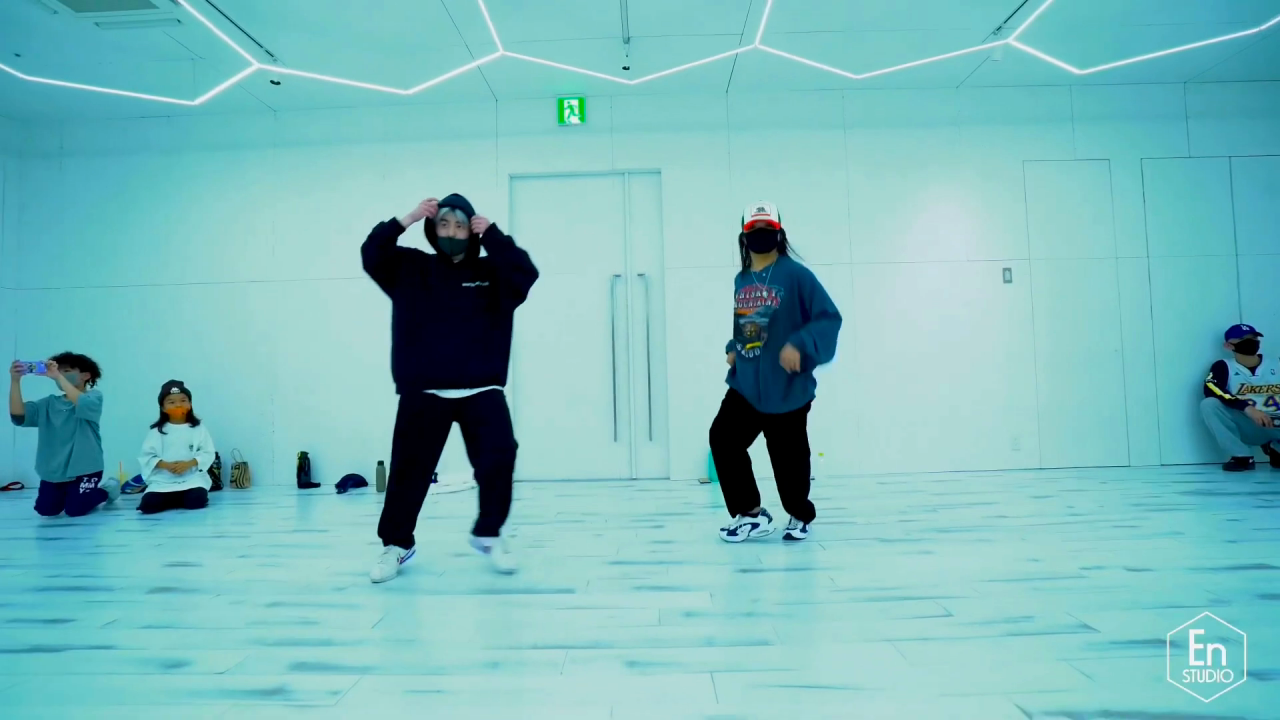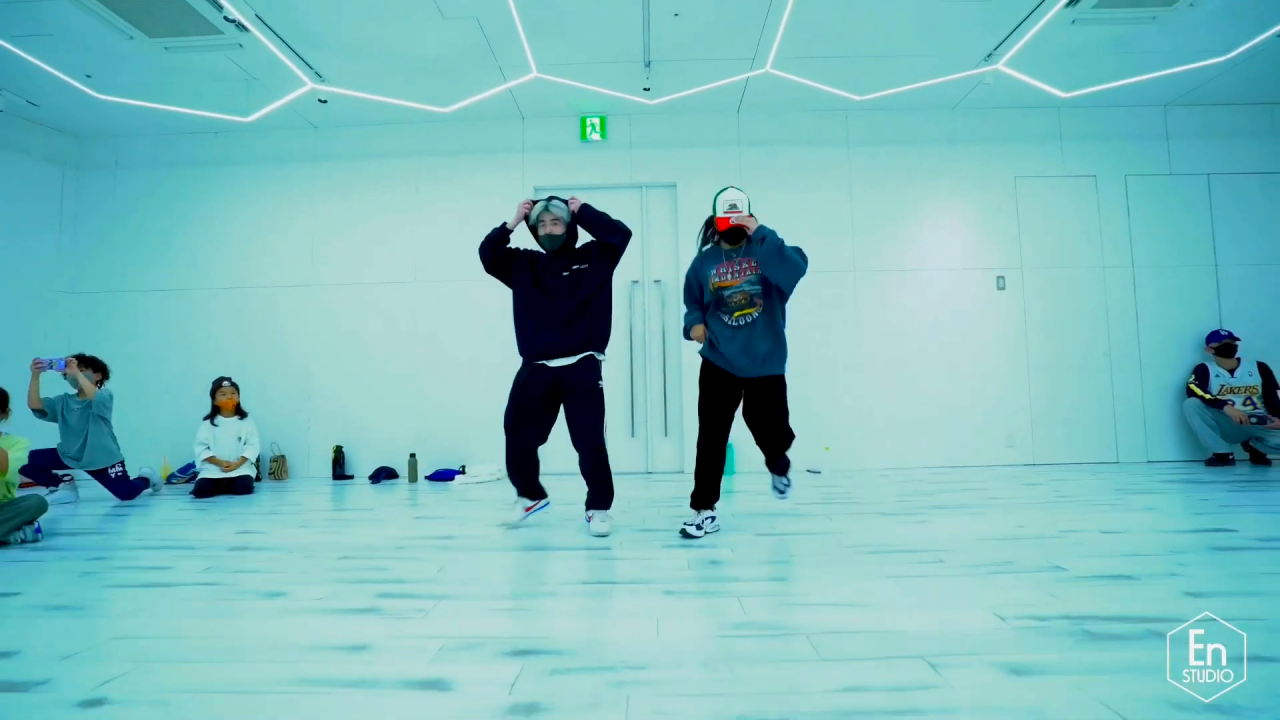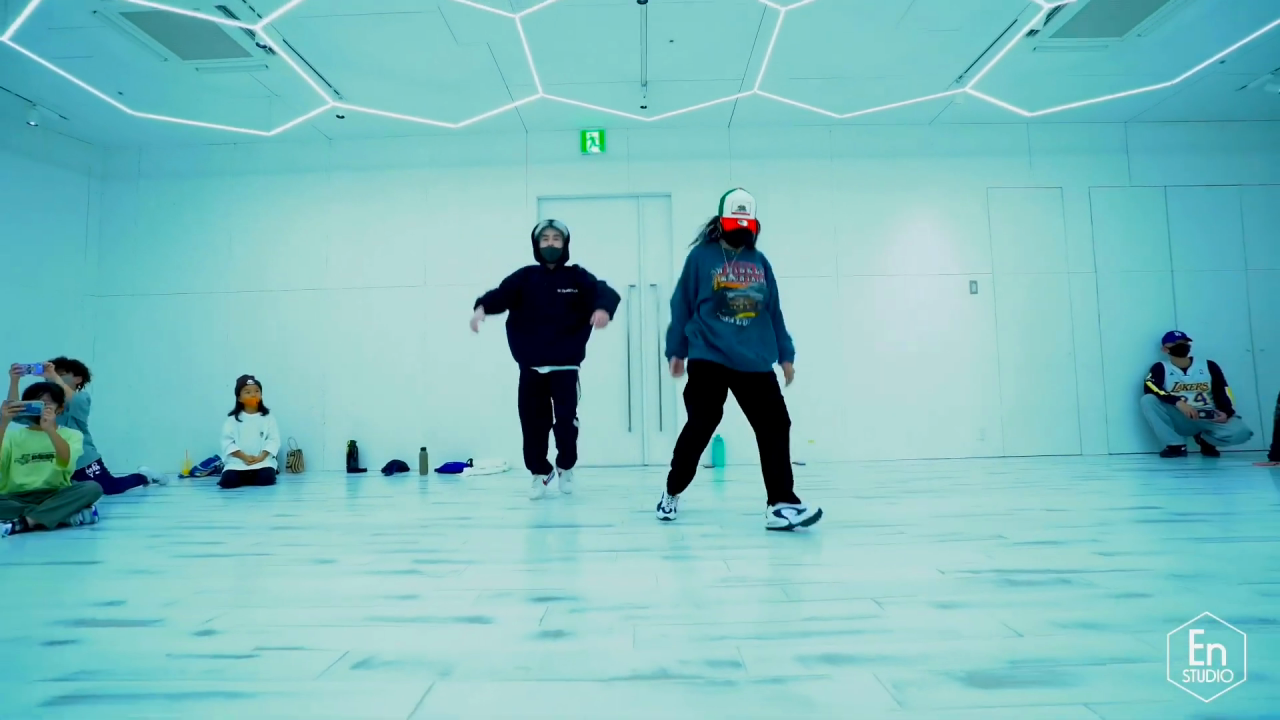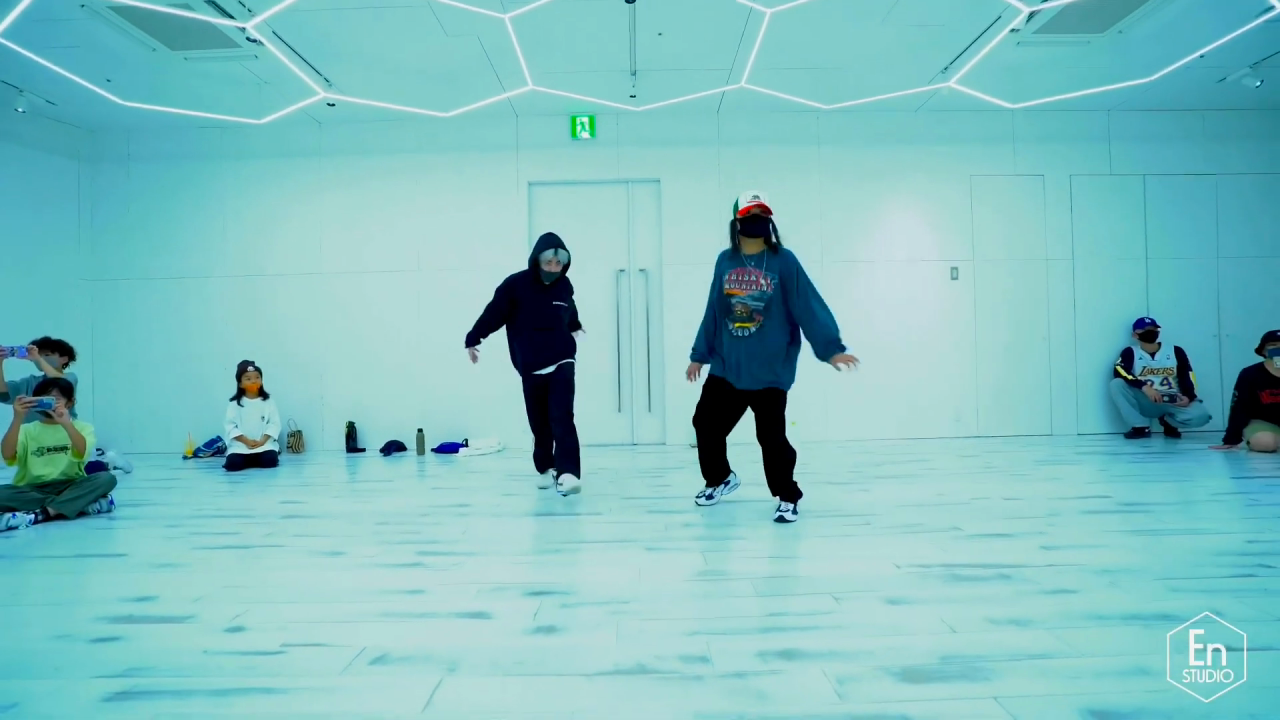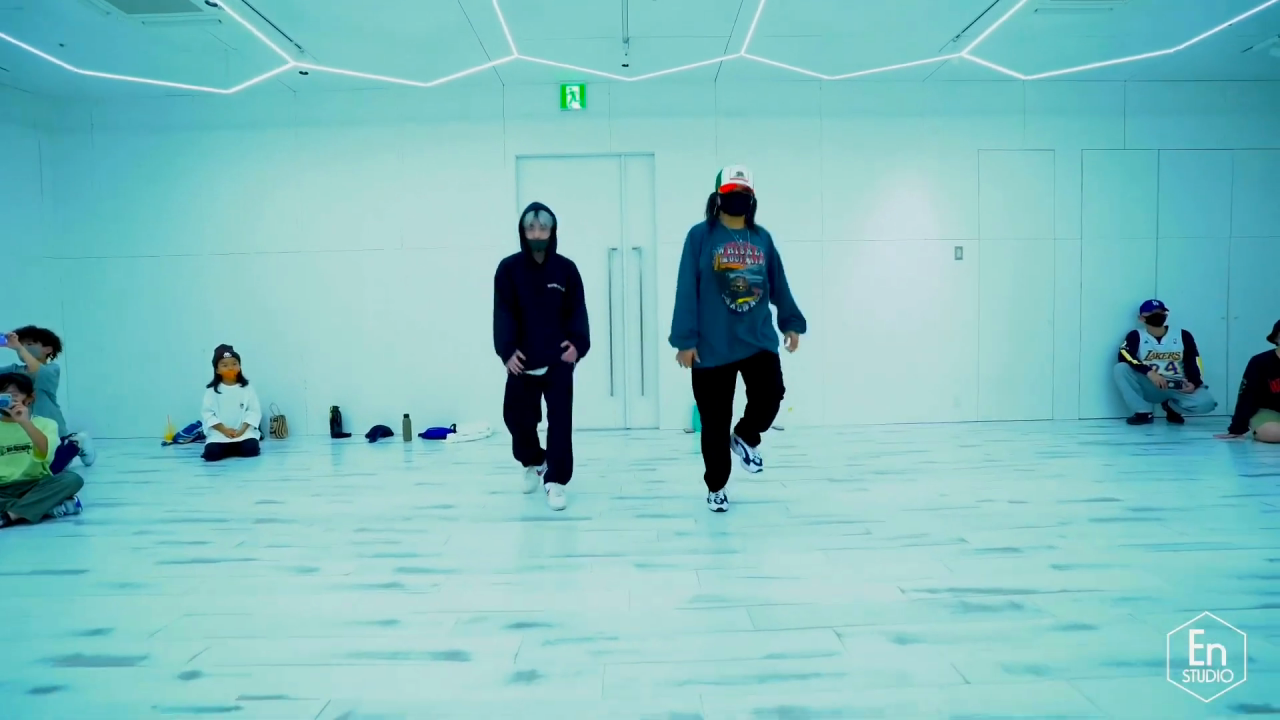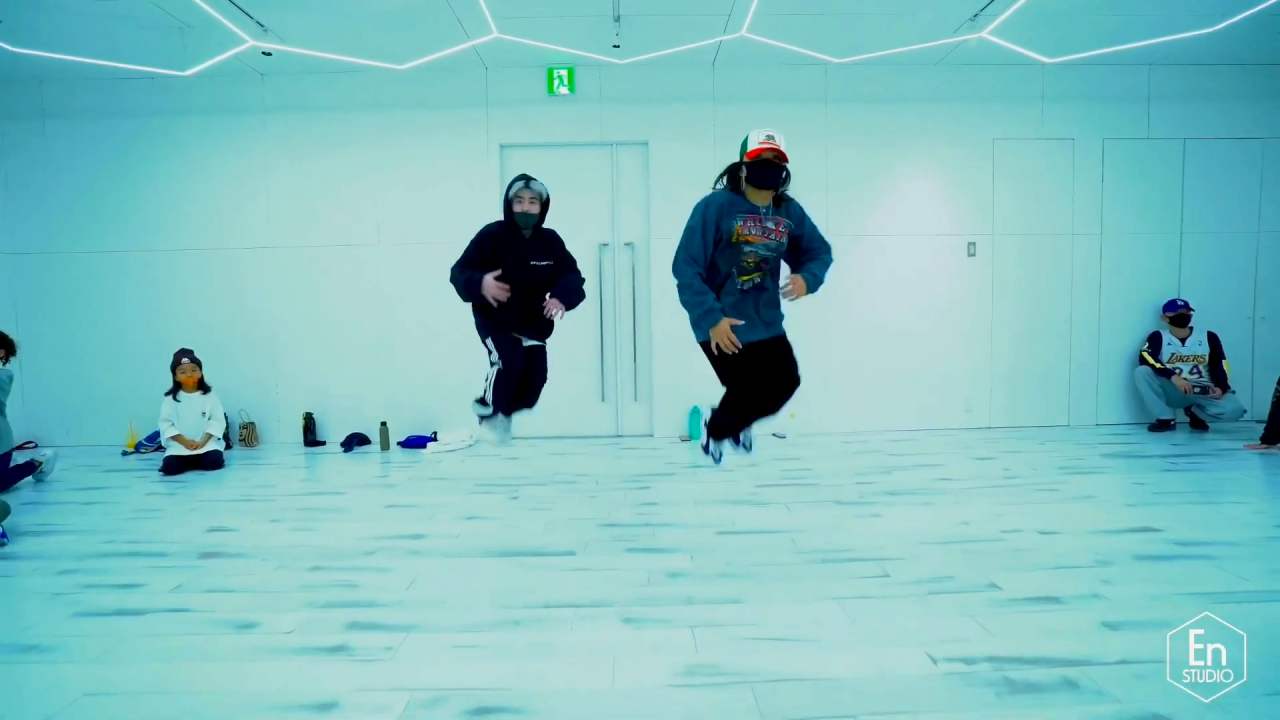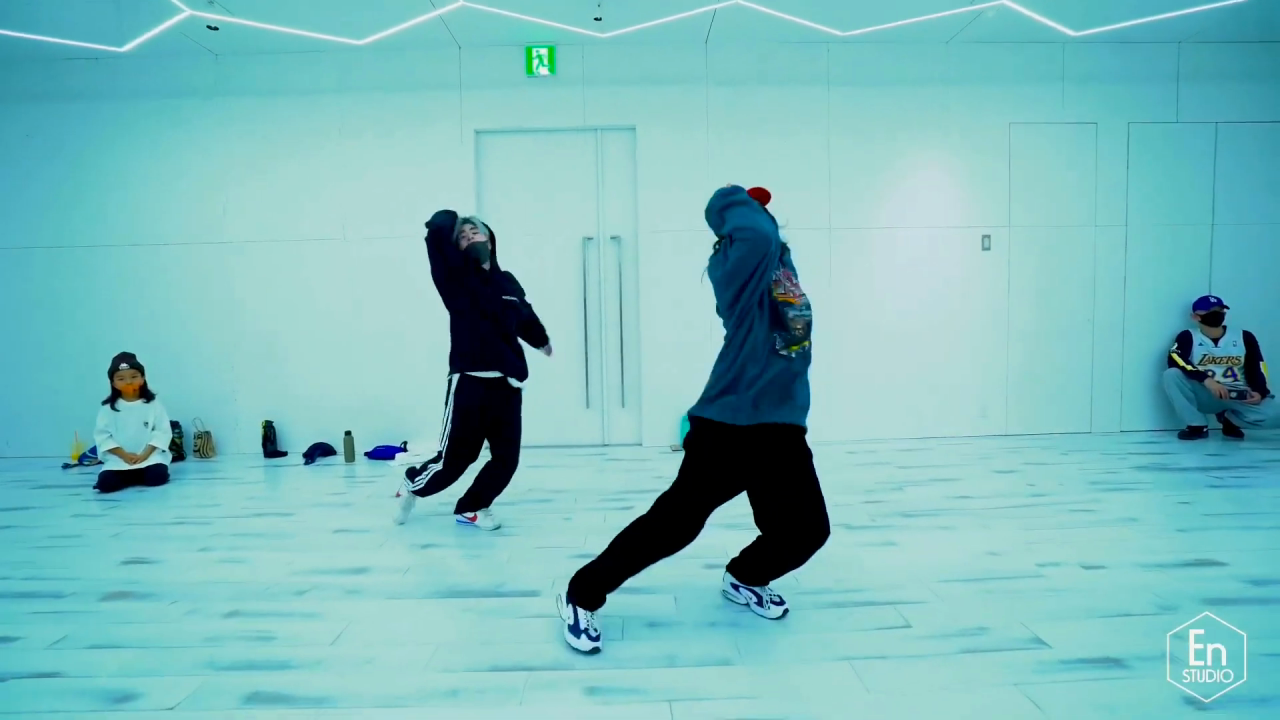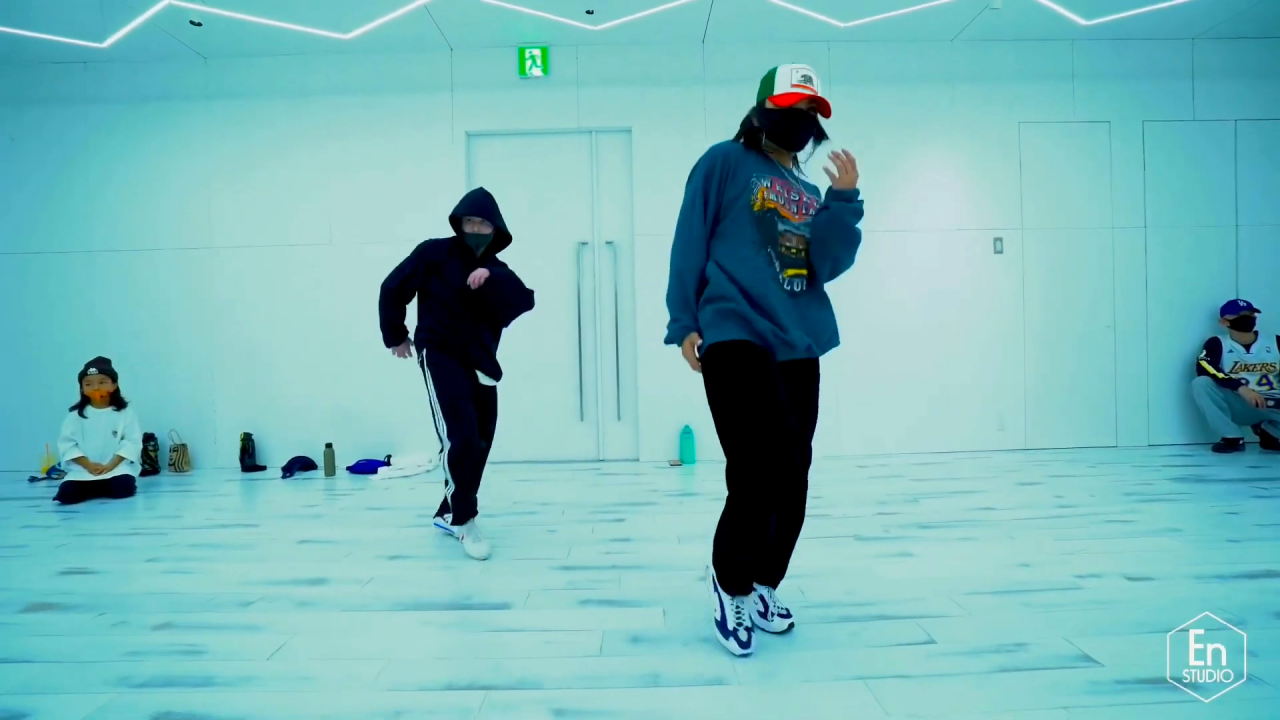
dt=0.5s
person 1, frame 1
left shoulder: (795, 274)
right shoulder: (741, 280)
left elbow: (827, 319)
left wrist: (801, 348)
right wrist: (733, 349)
left hip: (787, 389)
right hip: (745, 386)
left knee: (788, 459)
right knee: (722, 442)
left ankle: (801, 517)
right ankle: (751, 515)
person 1, frame 2
left shoulder: (764, 248)
right shoulder: (704, 261)
left elbow: (792, 273)
right elbow: (693, 303)
left wrist: (760, 232)
right wrist: (694, 325)
left hip: (765, 360)
right hip: (719, 361)
left knee: (773, 431)
right knee: (712, 434)
left ankle: (778, 466)
right ankle: (704, 511)
person 1, frame 3
left shoulder: (759, 261)
right shoulder: (700, 255)
left elbow: (772, 310)
right elbow: (682, 304)
left wrist: (786, 355)
right wrist: (677, 349)
left hip: (755, 361)
right hip: (709, 356)
left knee: (775, 426)
right knee: (701, 424)
left ankle: (781, 504)
right ankle: (673, 492)
person 1, frame 4
left shoulder: (783, 261)
right shoulder: (725, 261)
left elbow: (809, 307)
right elbow: (714, 312)
left wrist: (831, 348)
right wrist: (699, 354)
left hip: (770, 368)
right hip: (728, 366)
left knee: (770, 434)
right knee: (707, 425)
right ankle: (718, 479)
person 1, frame 5
left shoulder: (762, 238)
right shoulder: (701, 236)
left elbow: (778, 285)
right elbow: (687, 290)
left wrist: (792, 323)
right wrist: (686, 339)
left hip: (758, 340)
right hip: (714, 347)
left knee: (770, 393)
right knee: (715, 418)
left ankle: (745, 437)
right ankle: (716, 486)
person 1, frame 6
left shoulder: (789, 212)
right shoulder: (717, 205)
left elbow: (817, 251)
right elbow: (687, 265)
left wrist: (806, 278)
right wrist: (711, 318)
left hip: (763, 316)
right hip: (719, 312)
left knee: (783, 381)
right knee: (749, 387)
left ankle: (739, 420)
right ankle: (724, 422)
person 1, frame 7
left shoulder: (776, 259)
right shoulder: (739, 258)
right elbow: (758, 235)
right wrist: (735, 202)
left hip: (783, 423)
right hip: (733, 415)
left knee: (807, 528)
right knee: (676, 519)
left ankle: (746, 579)
right ankle: (582, 598)
person 1, frame 8
left shoulder: (809, 193)
right shoulder: (725, 163)
left elbow: (829, 264)
right elbow: (690, 245)
left wrist: (845, 198)
right wrist: (686, 323)
left hip: (801, 345)
right hip: (738, 338)
left knee: (791, 473)
right knee: (761, 467)
left ankle: (762, 582)
person 2, frame 1
left shoulder: (492, 271)
right shoulder: (413, 268)
left elbow: (526, 276)
right elbow: (372, 255)
left wrist: (493, 235)
right wrist: (406, 220)
left hip: (482, 389)
right hip: (425, 391)
left knee: (499, 457)
right knee: (408, 471)
left ankle: (488, 534)
right ankle: (396, 544)
person 2, frame 2
left shoulder: (592, 257)
right shoulder: (524, 264)
left elbow: (620, 235)
right elbow: (488, 255)
left wrist: (582, 210)
right wrist: (514, 222)
left hip: (581, 363)
right hip: (537, 366)
left knee: (589, 436)
right knee: (518, 430)
left ankle: (598, 507)
right ankle: (530, 495)
person 2, frame 3
left shoulder: (577, 277)
right shoulder: (525, 277)
left elbow: (606, 293)
right elbow: (501, 296)
left wrist: (604, 308)
right wrist: (482, 308)
left hip: (565, 364)
right hip: (532, 365)
left knee: (565, 421)
right knee: (533, 422)
left ankle: (565, 467)
right ankle: (541, 472)
person 2, frame 4
left shoulder: (564, 284)
right shoulder: (515, 285)
right elbow: (493, 315)
left wrist: (575, 327)
right wrist: (473, 340)
left hip: (562, 362)
right hip: (530, 365)
left knee: (562, 417)
right knee: (540, 420)
person 2, frame 5
left shoulder: (565, 268)
right shoulder: (509, 268)
left elbow: (577, 310)
right elbow: (503, 313)
left wrist: (577, 342)
right wrist: (507, 350)
left hip: (559, 359)
right hip: (524, 360)
left knee: (560, 419)
right knee: (517, 418)
left ankle: (555, 481)
right ankle: (534, 462)
person 2, frame 6
left shoulder: (550, 241)
right shoulder: (493, 235)
left elbow: (573, 278)
right elbow: (460, 273)
left wrist: (561, 297)
right wrist: (479, 284)
left hip: (533, 323)
right hip: (496, 321)
left knee: (533, 383)
right knee: (511, 366)
left ankle: (499, 409)
right ankle: (489, 410)
person 2, frame 7
left shoulder: (507, 282)
right shoulder: (454, 272)
left elbow: (525, 318)
right elbow: (438, 232)
left wrist: (541, 340)
right wrist: (452, 226)
left hip: (508, 380)
right hip: (470, 376)
left knee: (506, 457)
right knee: (454, 456)
left ankle: (471, 507)
right ankle: (412, 487)
person 2, frame 8
left shoulder: (496, 270)
right shoulder: (434, 254)
left elbow: (525, 300)
right elbow: (393, 290)
left wrist: (492, 279)
right wrist: (395, 335)
left hip: (481, 364)
right hip: (440, 356)
left knee: (478, 445)
right knee: (461, 434)
left ankle: (450, 512)
right ankle: (465, 520)
